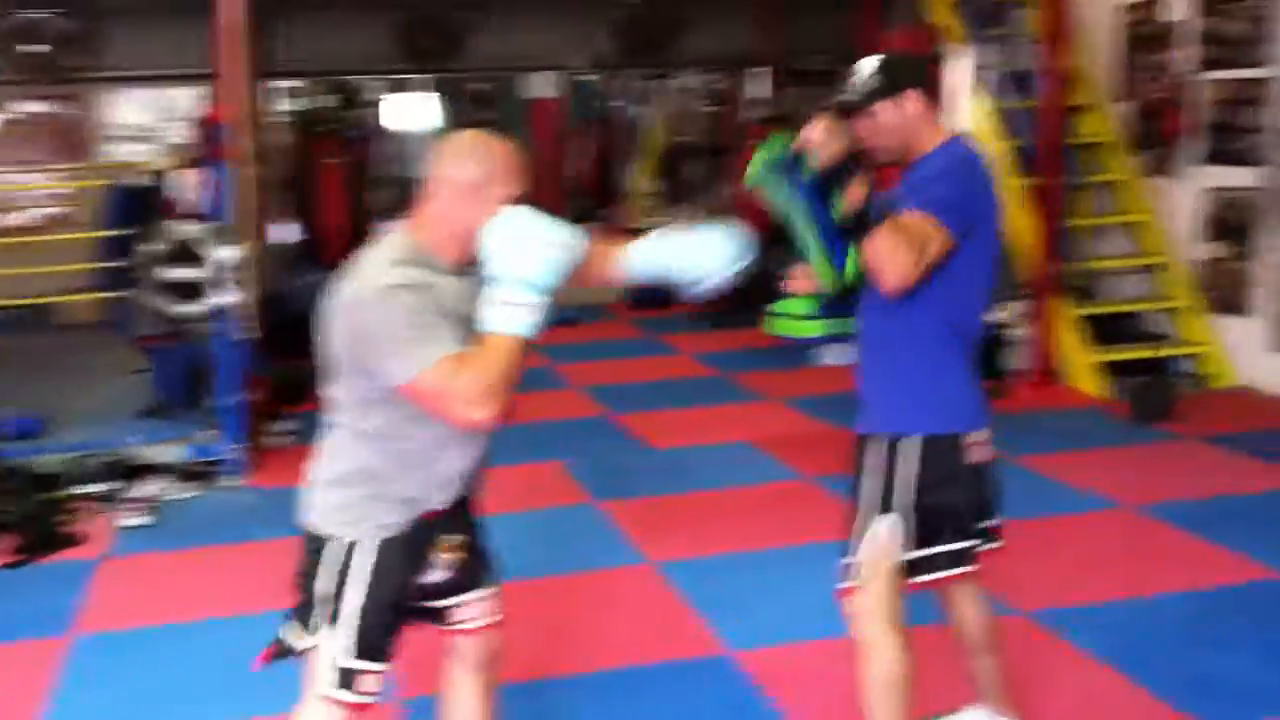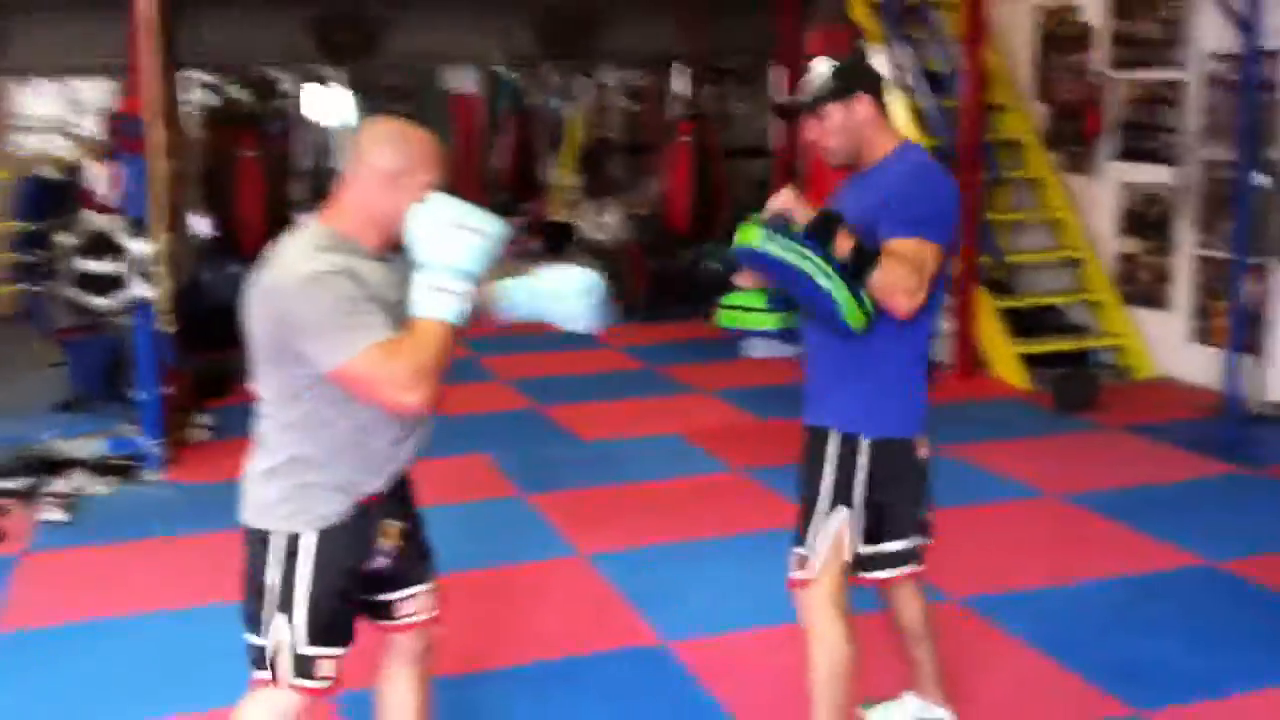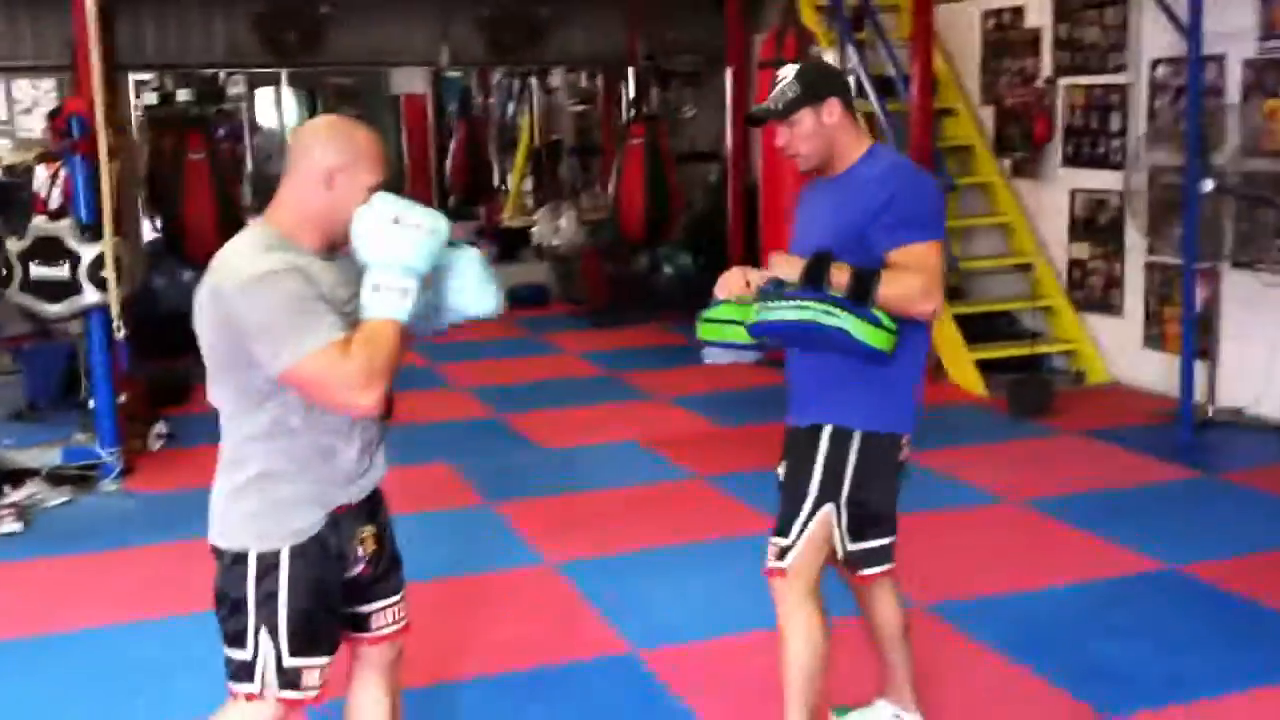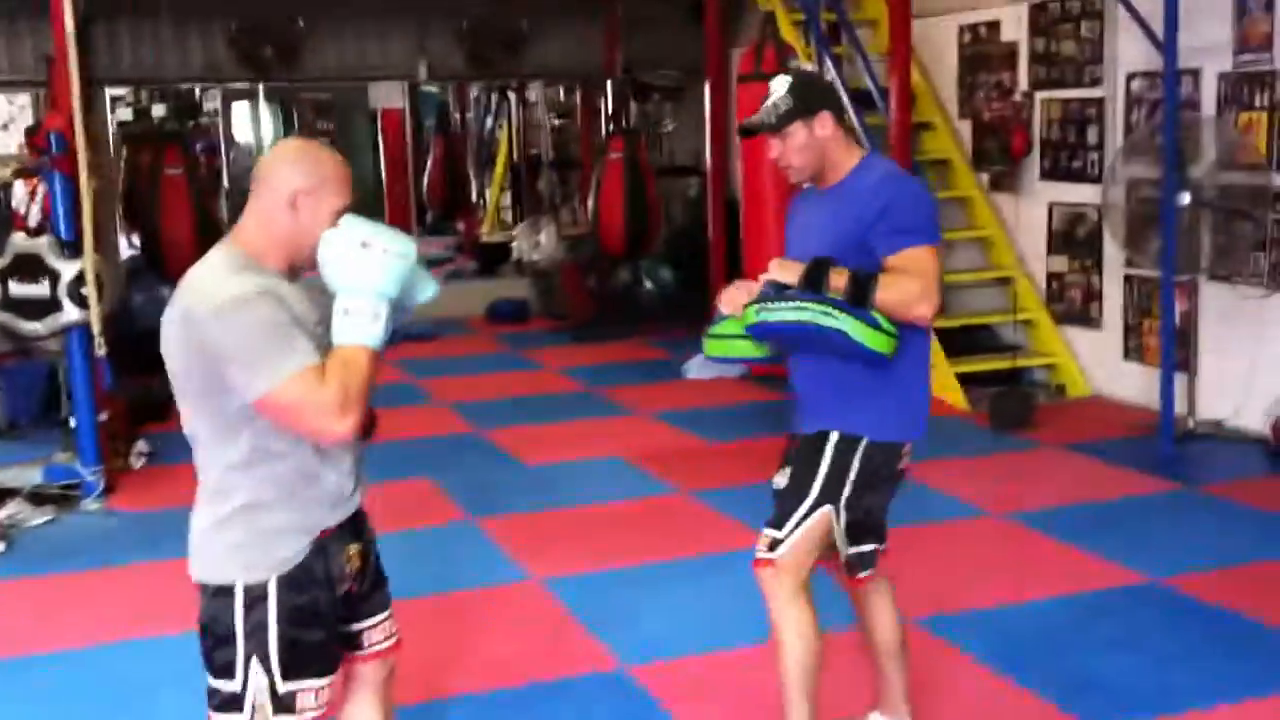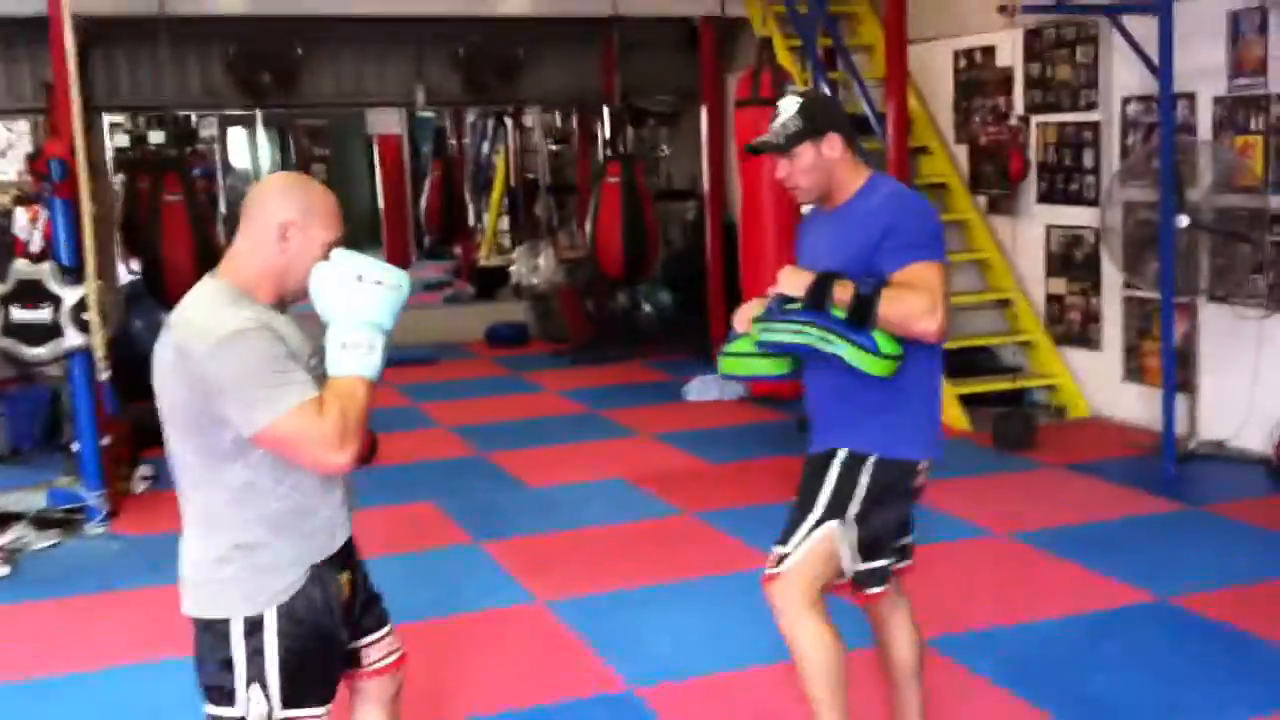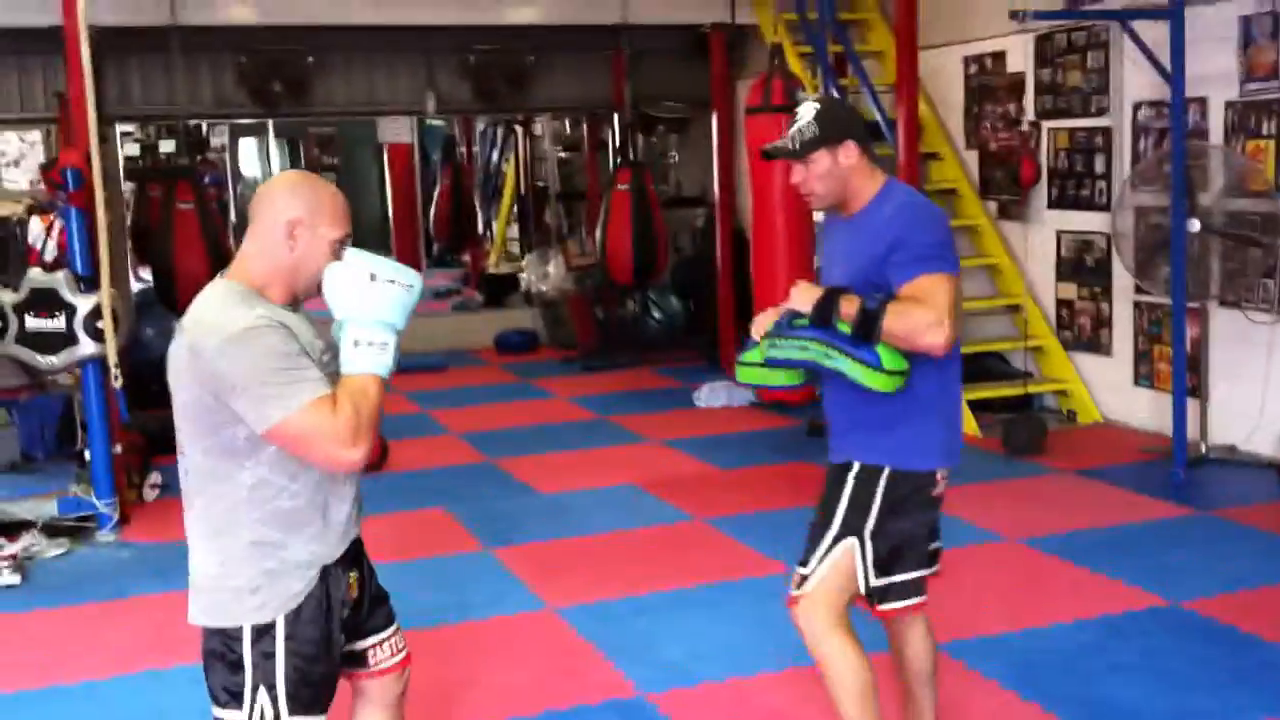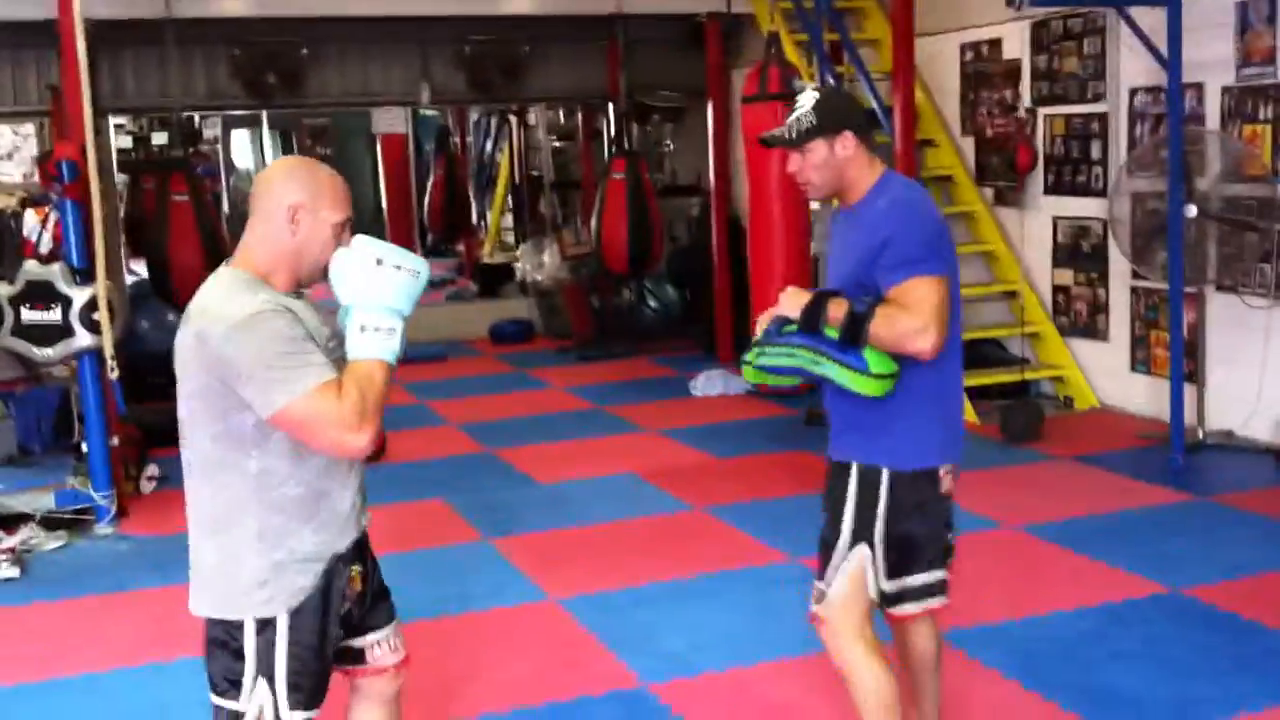
dt=0.1s
person 1, frame 1
left shoulder: (952, 171)
right shoulder: (928, 175)
left elbow: (895, 267)
left hip: (916, 420)
right hip: (937, 414)
left knee: (870, 597)
right knee: (950, 572)
person 1, frame 2
left shoulder: (915, 181)
right shoulder: (863, 184)
left elbow: (903, 293)
left wrist: (821, 229)
left hip: (864, 420)
right hip: (863, 410)
left knee: (819, 587)
right knee: (890, 567)
person 1, frame 3
left shoulder: (897, 184)
right shoulder: (817, 191)
left elbow: (923, 295)
left wrist: (821, 272)
right wrist: (756, 281)
left hip: (858, 415)
right hip: (821, 409)
left knee: (791, 574)
right knee: (867, 566)
person 1, frame 4
left shoulder: (892, 192)
right shoulder: (805, 203)
left elbow: (921, 298)
left wrist: (820, 277)
right wrist: (756, 292)
left hip: (863, 421)
right hip: (826, 416)
left knee: (780, 570)
right knee: (863, 573)
person 1, frame 5
left shoulder: (898, 211)
right shoulder: (817, 222)
left elbow: (926, 315)
left wrist: (827, 291)
right wrist: (770, 309)
left hip: (877, 439)
right hip: (851, 435)
left knee: (791, 586)
right knee: (881, 594)
person 1, frame 6
left shoulder: (910, 219)
right shoulder: (837, 226)
left elbow: (933, 329)
left wrist: (834, 305)
right wrist: (790, 318)
left hip: (893, 451)
right hip: (872, 446)
left knee: (816, 606)
right knee: (900, 602)
person 1, frame 7
left shoulder: (902, 215)
right shoulder: (856, 214)
left elbow: (920, 333)
left wrist: (823, 310)
right wrist: (802, 315)
left hip: (890, 451)
right hip: (907, 445)
left knee: (842, 621)
right knee: (907, 604)
person 2, frame 1
left shoulder: (469, 257)
right shoulder: (387, 291)
left elbow: (575, 259)
right elbow: (475, 404)
left wrist: (663, 252)
right wrist: (518, 295)
left hip: (439, 505)
right hip: (365, 524)
left knee: (471, 646)
person 2, frame 2
left shoulder: (383, 249)
right shoulder: (313, 275)
right elbow: (407, 387)
right wrist: (448, 284)
left hip: (377, 496)
right hip: (310, 521)
left knee: (409, 639)
person 2, frame 3
left shoulder: (316, 255)
right shoulder: (259, 277)
left elbow: (350, 355)
right elbow: (361, 390)
left wrist: (398, 280)
right wrist: (396, 280)
left hip: (347, 507)
right hip: (281, 530)
left knee: (379, 651)
person 2, frame 4
left shoulder: (275, 279)
right shoulder: (230, 301)
left elbow: (323, 385)
right elbow: (335, 415)
left wrist: (368, 302)
right wrist: (366, 305)
left hip: (330, 528)
right hip: (264, 558)
left knee: (373, 668)
person 2, frame 5
left shoulder: (257, 315)
right shoulder: (226, 336)
left elbow: (315, 419)
right elbow: (333, 447)
left wrist: (353, 331)
right wrist: (360, 337)
left hip: (317, 558)
right hip: (259, 588)
person 2, frame 6
left shoulder: (269, 314)
right shoulder: (237, 333)
left elbow: (325, 416)
right elbow: (346, 443)
left wrist: (365, 329)
right wrist: (372, 335)
left hip: (326, 560)
right hip: (268, 592)
person 2, frame 7
left shoulder: (270, 301)
right shoulder: (246, 319)
left elbow: (333, 406)
right elbow: (351, 430)
left wrist: (364, 312)
right wrist: (379, 319)
left hip: (330, 553)
right hip: (270, 581)
